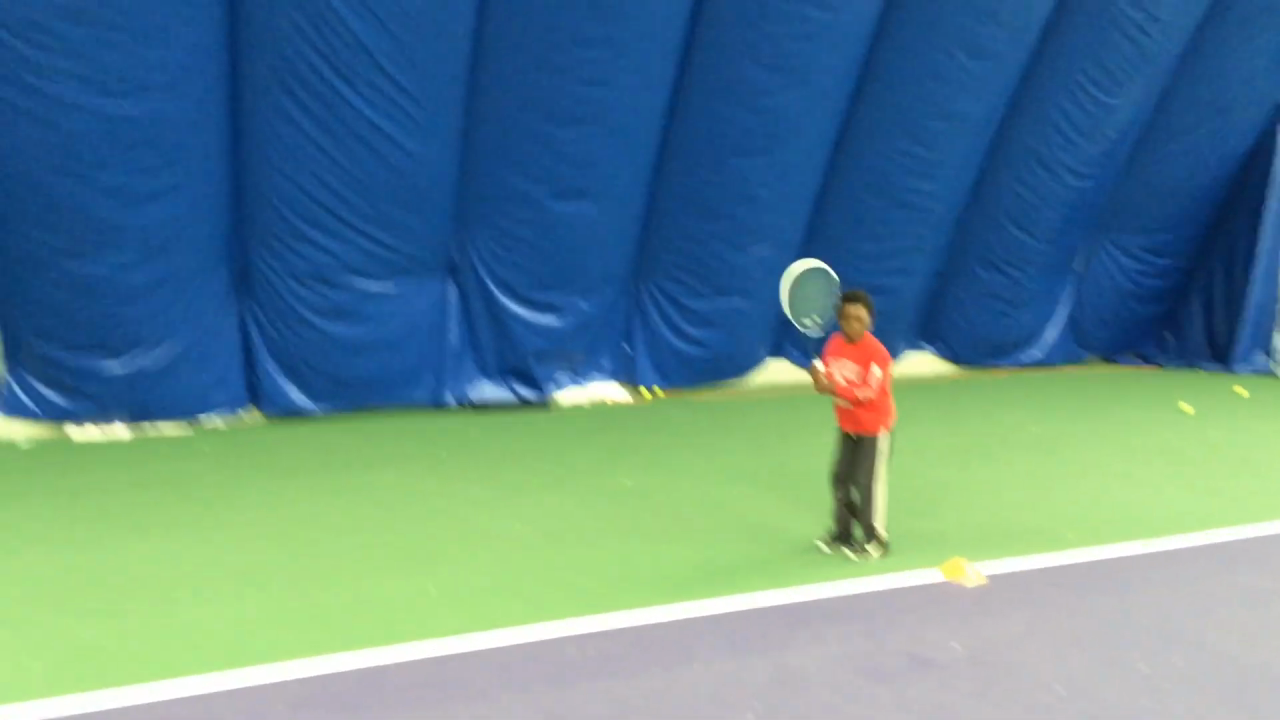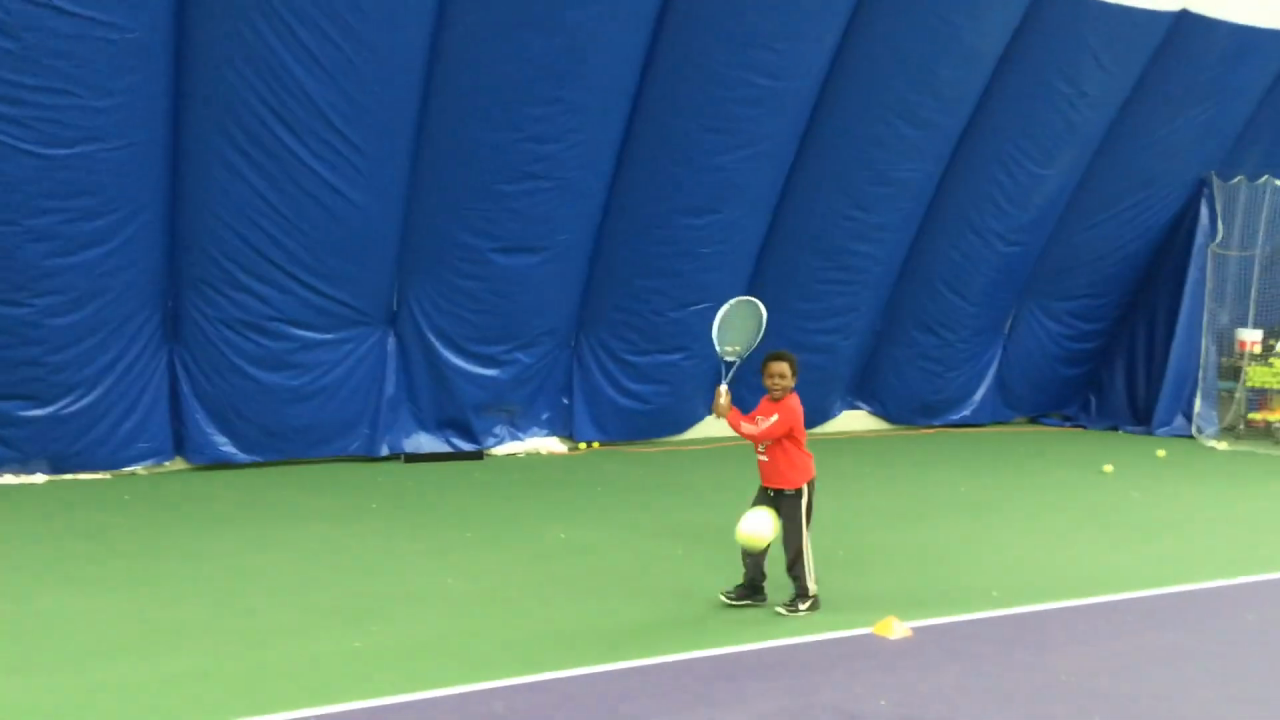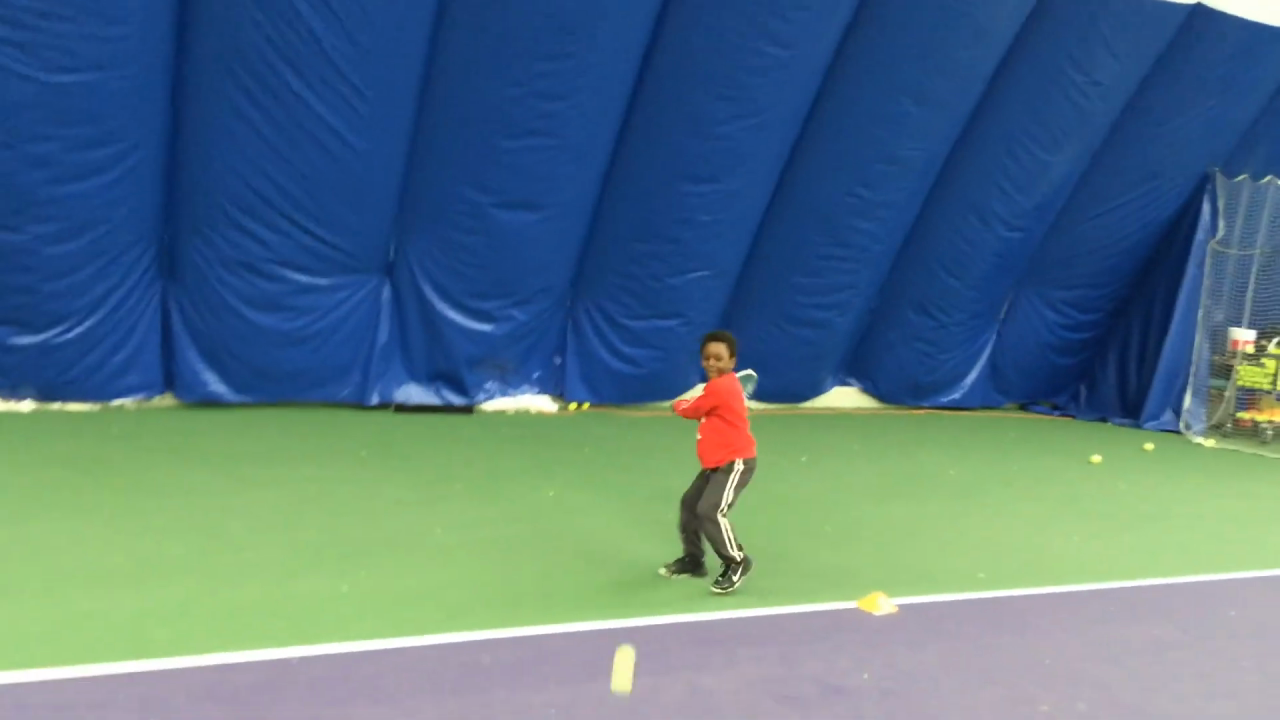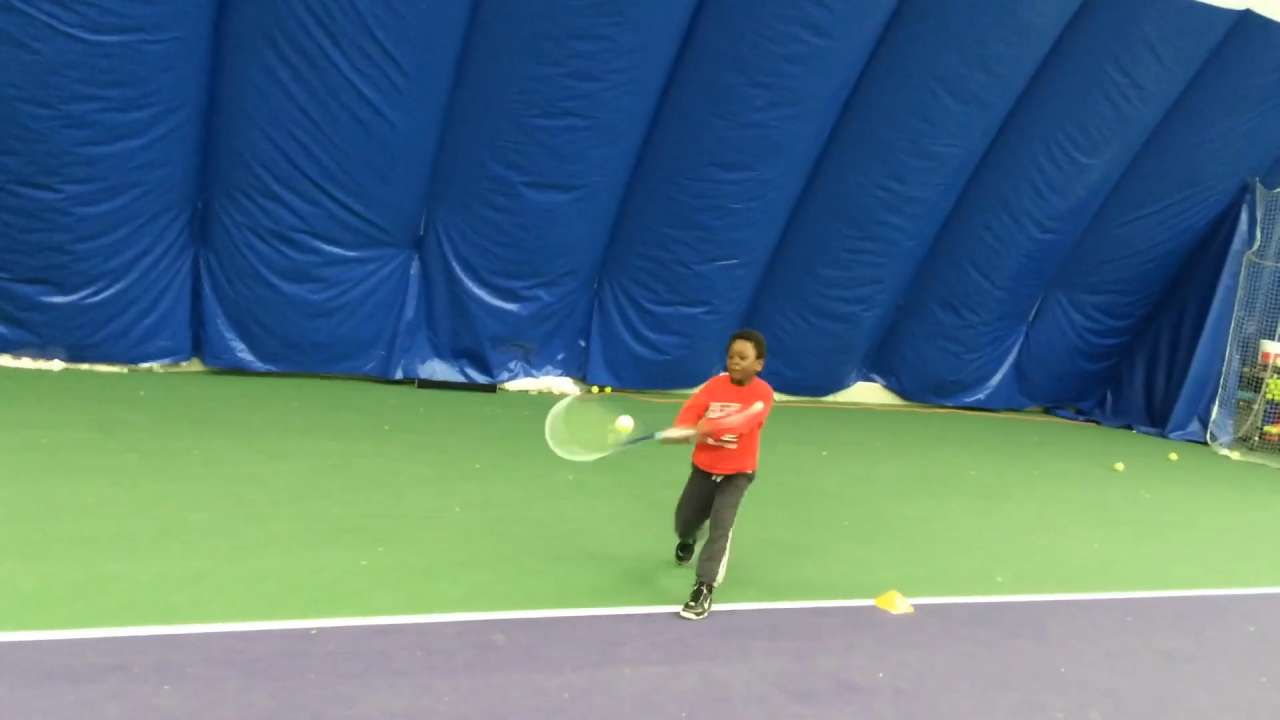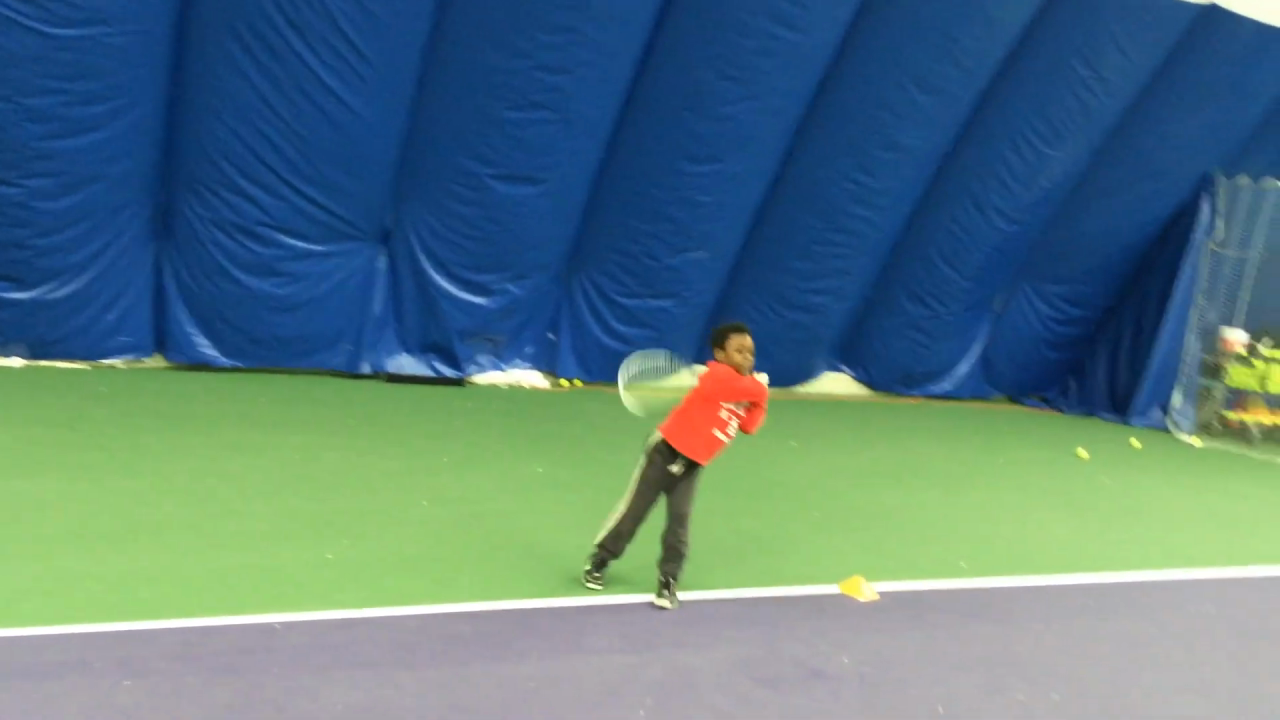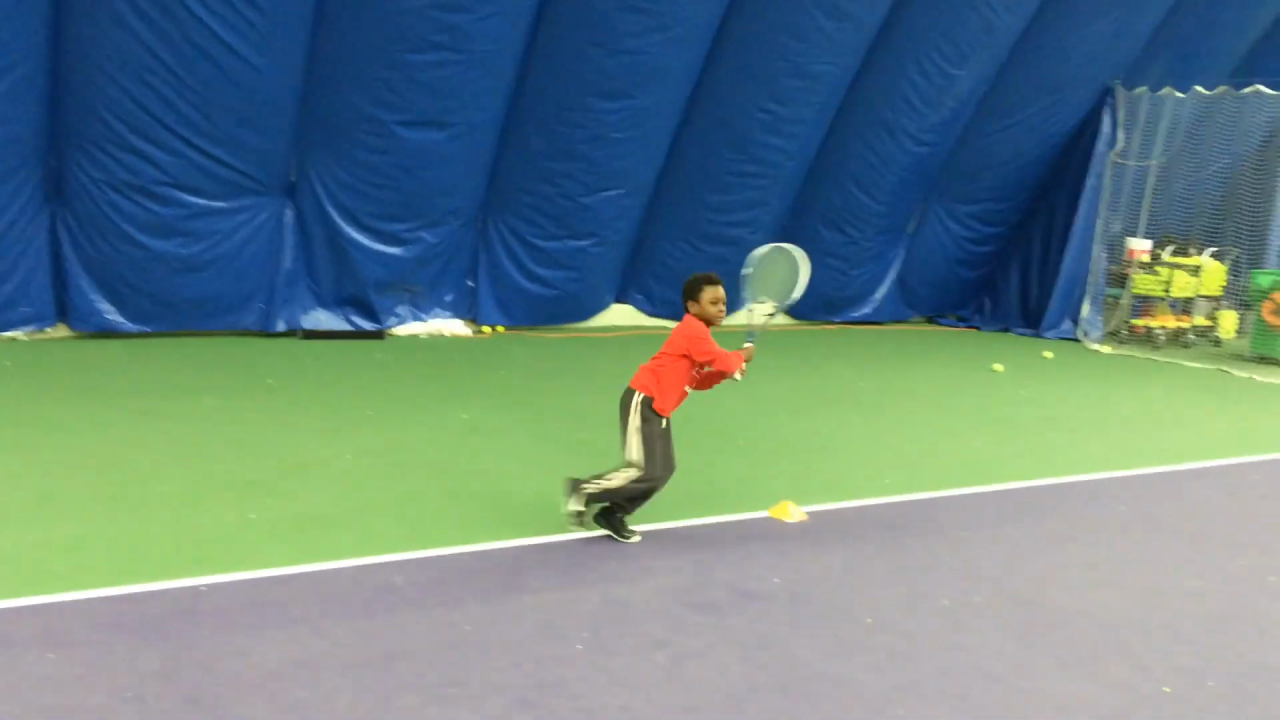
dt=0.4s
person 1, frame 1
left shoulder: (876, 351)
right shoulder: (833, 343)
left elbow: (870, 391)
right elbow: (826, 375)
left wrist: (832, 387)
right wrist: (820, 378)
left hip: (874, 428)
right hip: (849, 426)
left knee: (869, 482)
right knee: (841, 476)
left ankle: (875, 538)
right ankle: (844, 531)
person 1, frame 2
left shoulder: (789, 408)
right shoulder: (766, 403)
left elbow: (757, 432)
right elbow: (750, 426)
left wrist: (726, 413)
right wrist: (728, 409)
left hip: (794, 486)
right hip: (770, 484)
left knee: (796, 541)
left ankle: (807, 596)
right ankle: (752, 588)
person 1, frame 3
left shoulder: (720, 388)
right shoulder: (722, 385)
left elbow: (690, 410)
right elbow: (704, 414)
left wrist: (679, 405)
right wrist: (688, 407)
left hip: (736, 462)
right hip: (716, 463)
left knee: (709, 512)
right knee: (689, 504)
left ankle: (737, 562)
right ankle: (692, 560)
person 1, frame 4
left shoulder: (762, 393)
right shoulder: (716, 384)
left elbow: (743, 423)
right elbow: (693, 408)
left wrist: (704, 429)
right wrist: (685, 429)
left hip: (738, 473)
right hip: (706, 468)
left knee: (721, 526)
right knee: (685, 518)
left ankle: (703, 590)
right ankle: (686, 544)
person 1, frame 5
left shoulder: (741, 390)
right shoulder: (719, 376)
left elbow: (750, 425)
right elbow: (759, 391)
left wrist: (758, 396)
right wrist: (757, 382)
left hip: (691, 464)
right hip: (666, 451)
left knee: (679, 520)
right knee: (633, 510)
left ankle: (667, 582)
right ankle: (599, 560)
person 1, frame 6
left shoulder: (699, 333)
right shoulder: (692, 332)
left elbow: (700, 380)
right elbow: (721, 361)
left wrist: (731, 369)
right wrist: (742, 357)
left hip: (656, 408)
right hip: (644, 401)
left knee: (662, 470)
right knee: (648, 471)
left ankle: (611, 514)
right ankle: (585, 491)
